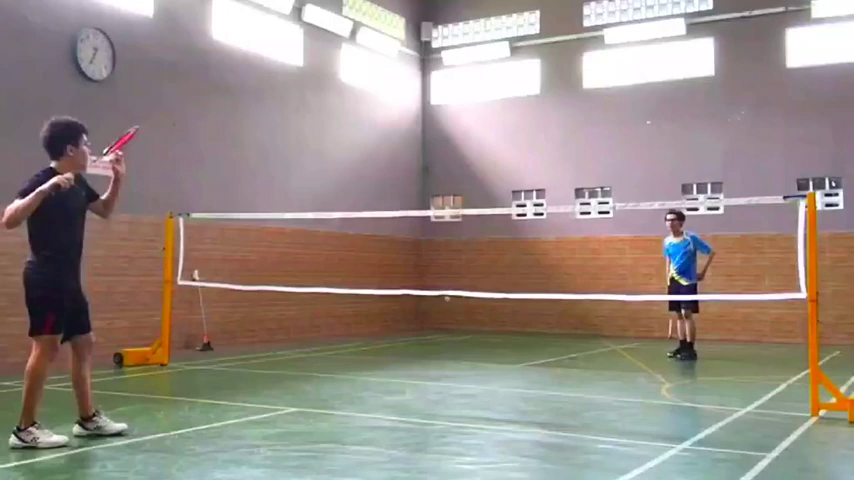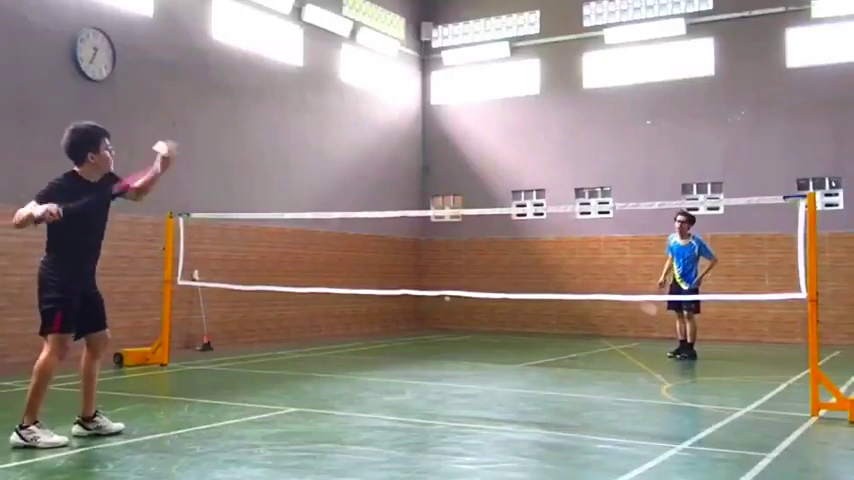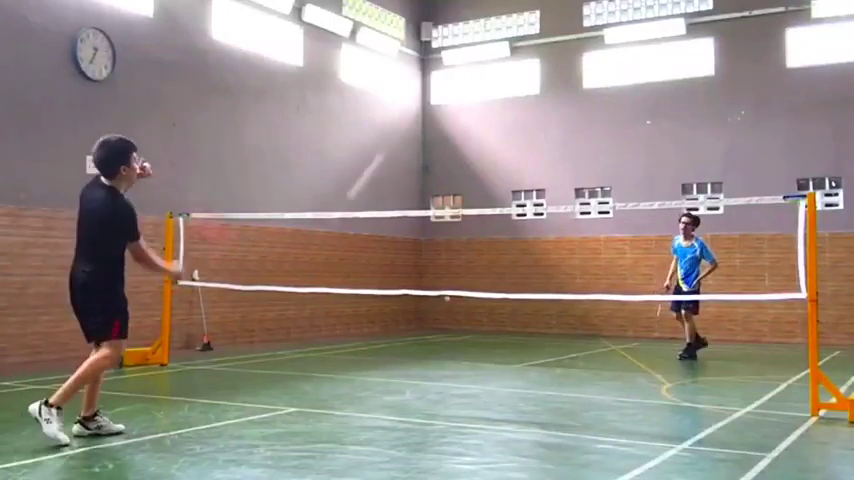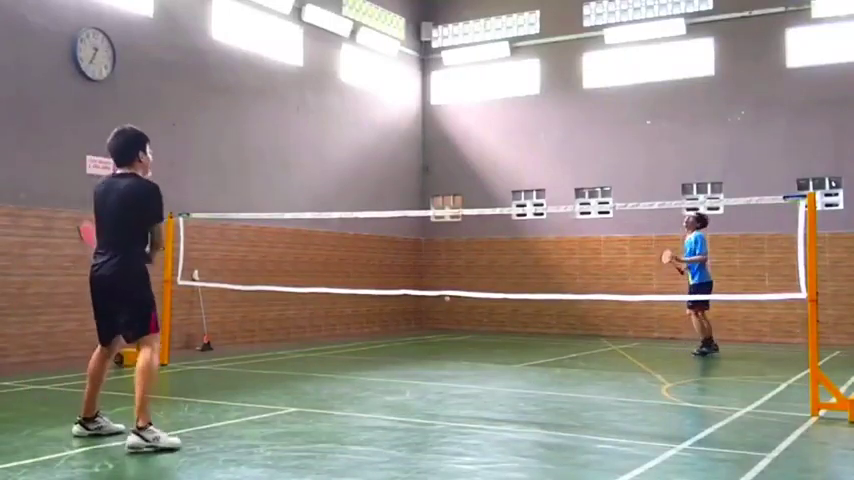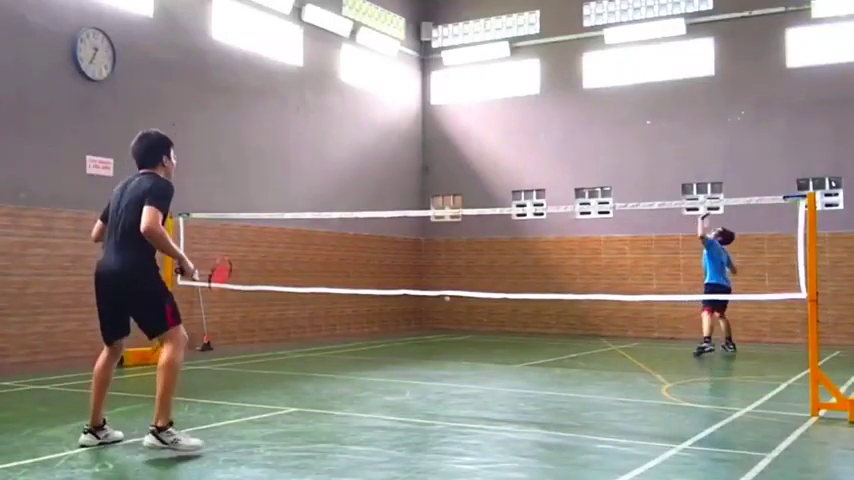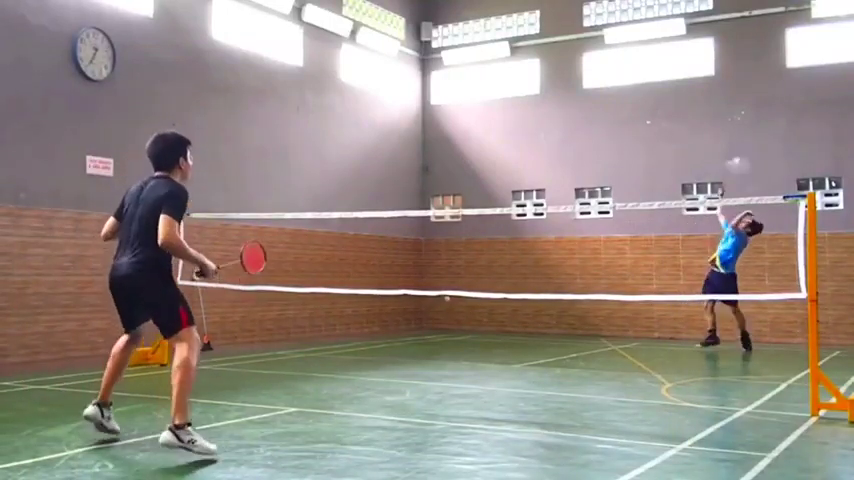
dt=0.5s
person 1, frame 1
left shoulder: (78, 183)
right shoulder: (43, 181)
left elbow: (104, 210)
left wrist: (117, 178)
right wrist: (47, 189)
left hip: (68, 280)
right hip: (45, 279)
left knee: (83, 344)
right knee: (46, 347)
left ankle: (88, 418)
person 1, frame 2
left shoulder: (107, 181)
right shoulder: (62, 186)
left elbow: (137, 192)
right elbow: (18, 219)
left wrist: (158, 169)
right wrist: (38, 211)
left hip: (85, 279)
right hip: (59, 279)
left knee: (98, 341)
right knee: (56, 346)
left ankle: (88, 417)
right ankle: (27, 426)
person 1, frame 3
left shoulder: (93, 187)
right shoulder: (120, 209)
right elbow: (140, 256)
left wrist: (134, 179)
right wrist: (169, 269)
left hip: (83, 281)
right hip: (103, 285)
left knee: (103, 346)
right knee: (111, 351)
left ankle: (89, 417)
right ankle: (52, 405)
person 1, frame 4
left shoulder: (102, 188)
right shoulder: (147, 190)
right elbow: (158, 240)
right wrist: (150, 253)
left hip: (100, 274)
right hip: (127, 276)
left knee: (107, 344)
right knee: (149, 345)
left ankle: (88, 418)
right ankle: (142, 427)
person 1, frame 5
left shoulder: (122, 188)
right shoulder: (159, 186)
left elbow: (97, 235)
right elbow: (149, 228)
right wrist: (182, 258)
left hip: (106, 273)
right hip: (136, 273)
left knee: (112, 347)
right knee: (175, 340)
left ankle: (95, 427)
right ankle: (162, 428)
person 1, frame 6
left shoulder: (136, 190)
right shoulder: (175, 191)
left elbow: (107, 233)
right elbow: (167, 239)
right wrist: (203, 262)
left hip: (120, 274)
right hip: (149, 276)
left knee: (131, 335)
right knee: (187, 342)
left ankle: (101, 405)
right ankle: (179, 428)
person 2, frame 1
left shoulder: (691, 238)
right shoulder: (667, 242)
left elbow: (711, 252)
left wrist: (703, 271)
right wrist: (668, 283)
left hip: (688, 282)
right hip: (674, 282)
left knee: (687, 314)
right knee: (678, 315)
left ankle: (690, 349)
right ankle: (682, 346)
person 2, frame 2
left shoulder: (697, 242)
right shoulder: (671, 239)
left elbow: (713, 259)
left wrist: (701, 276)
right wrist: (663, 277)
left hip: (690, 284)
right hip: (676, 282)
left knee: (688, 315)
right knee: (679, 315)
left ankle: (690, 350)
right ankle: (682, 346)
person 2, frame 3
left shoulder: (699, 244)
right shoulder: (676, 241)
left elbow: (714, 264)
left wrist: (699, 279)
right wrist: (668, 279)
left hip: (691, 286)
right hip: (679, 284)
left knee: (686, 314)
right knee: (678, 315)
left ankle: (690, 349)
right ankle: (698, 339)
person 2, frame 4
left shoulder: (698, 236)
right shoulder: (689, 238)
left elbow: (703, 258)
left wrist: (683, 260)
right wrist: (685, 266)
left hip: (701, 281)
right hip: (695, 281)
left knee: (692, 312)
right knee: (700, 313)
left ankle: (706, 345)
right ankle: (710, 343)
person 2, frame 5
left shoulder: (712, 244)
right shoulder: (724, 252)
left elbow: (701, 235)
right elbow: (734, 270)
left wrist: (701, 220)
left hip: (713, 285)
right hip: (725, 286)
left knee: (707, 313)
right knee: (720, 314)
left ankle: (706, 343)
right ankle: (729, 342)
person 2, frame 6
left shoulder: (742, 238)
right shoulder: (730, 230)
left elbow: (733, 224)
right elbow: (723, 220)
left wrist: (744, 214)
left hip: (727, 275)
right hip: (714, 273)
left knee: (734, 309)
right knee: (708, 306)
left ankle: (745, 337)
right ankle: (712, 336)
